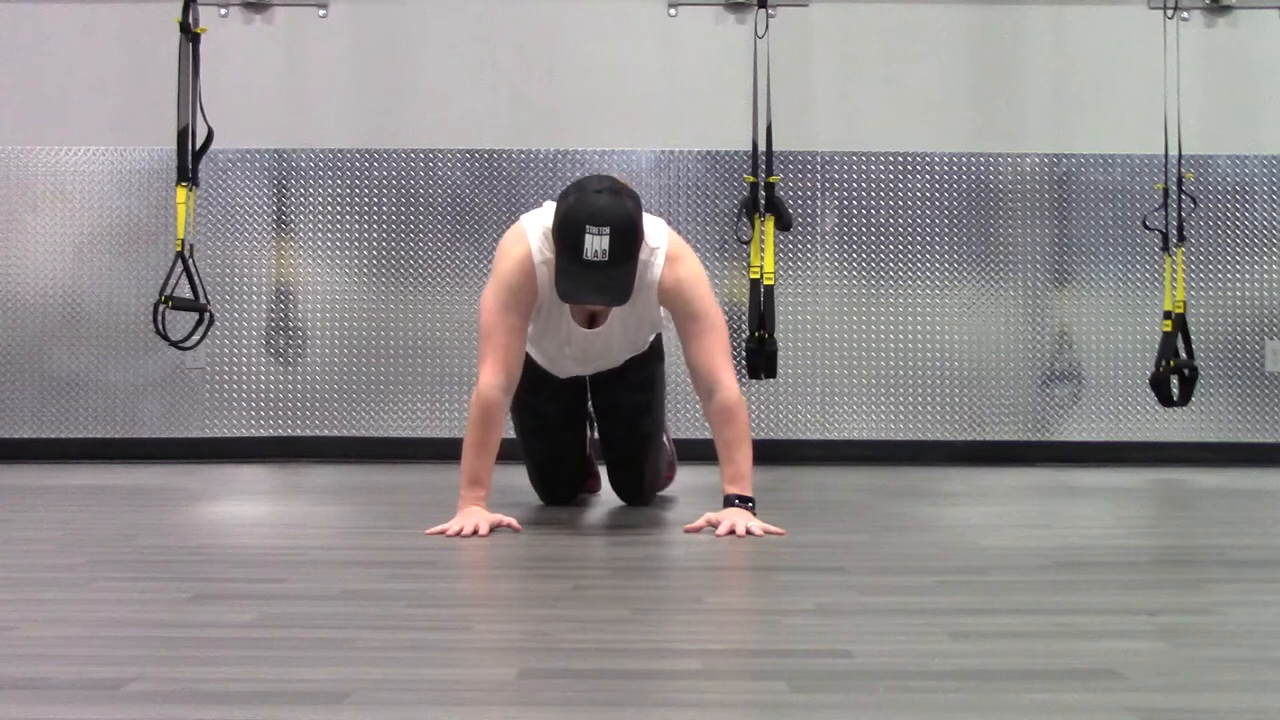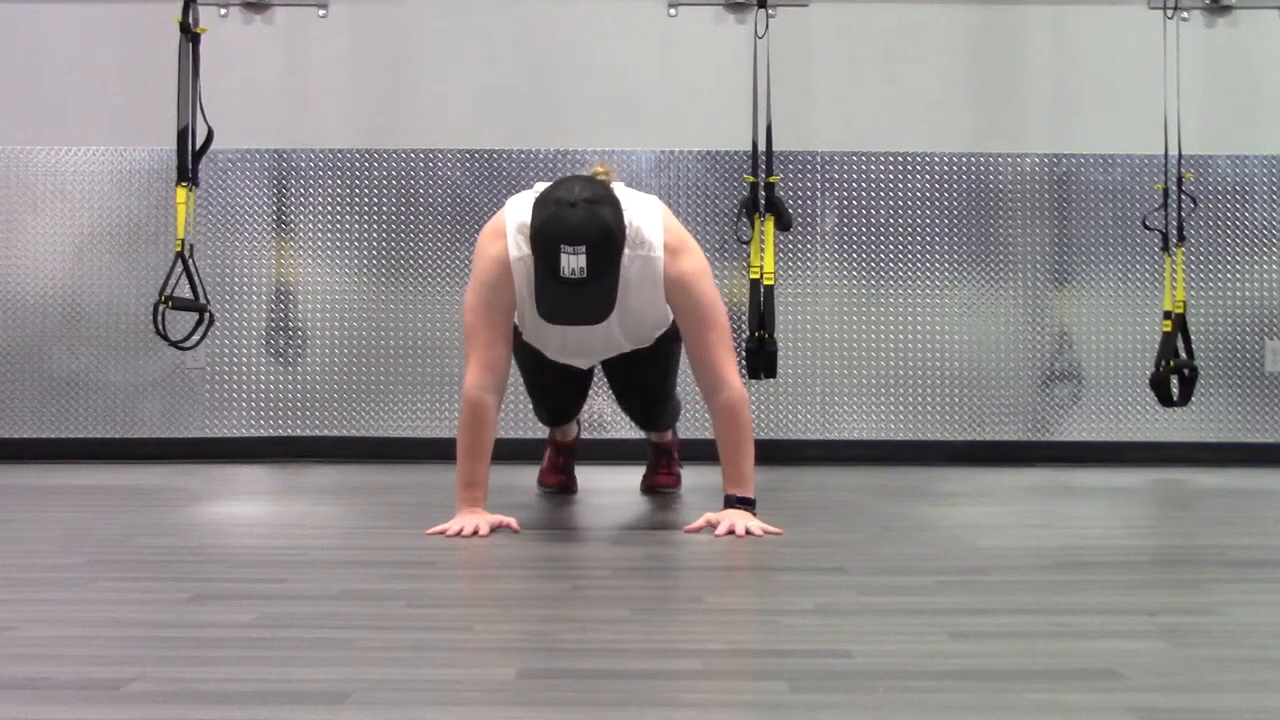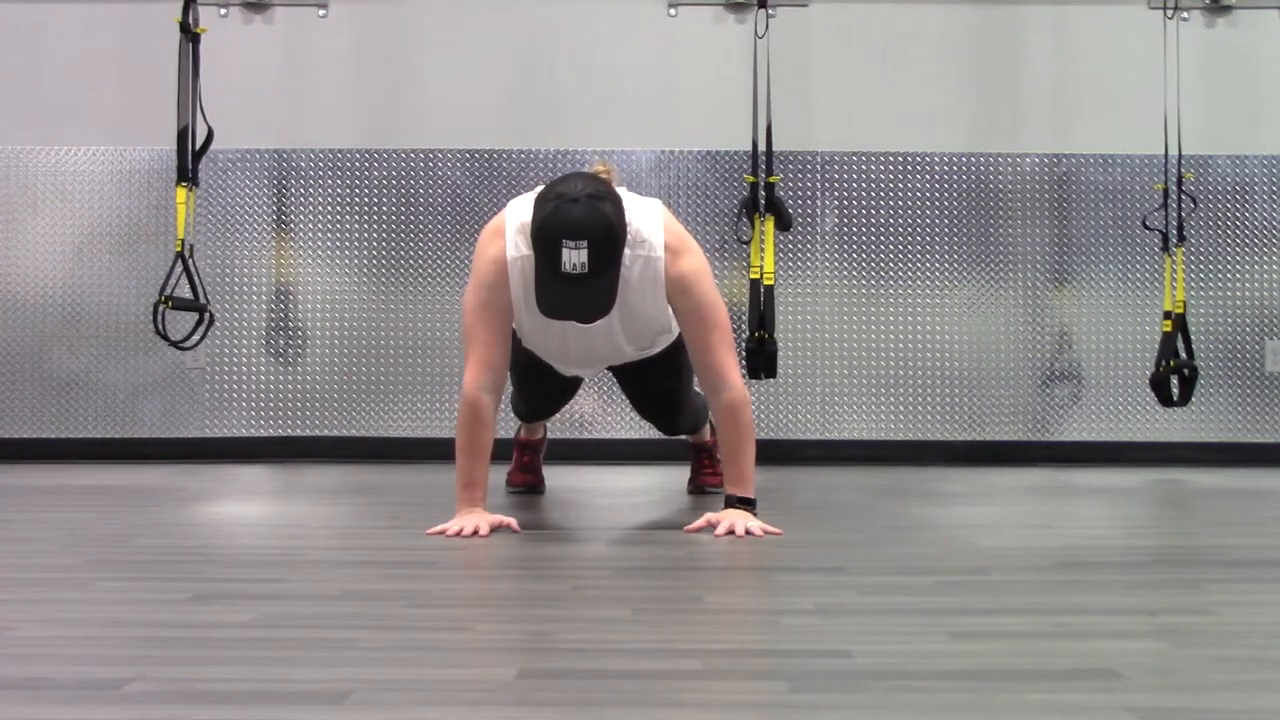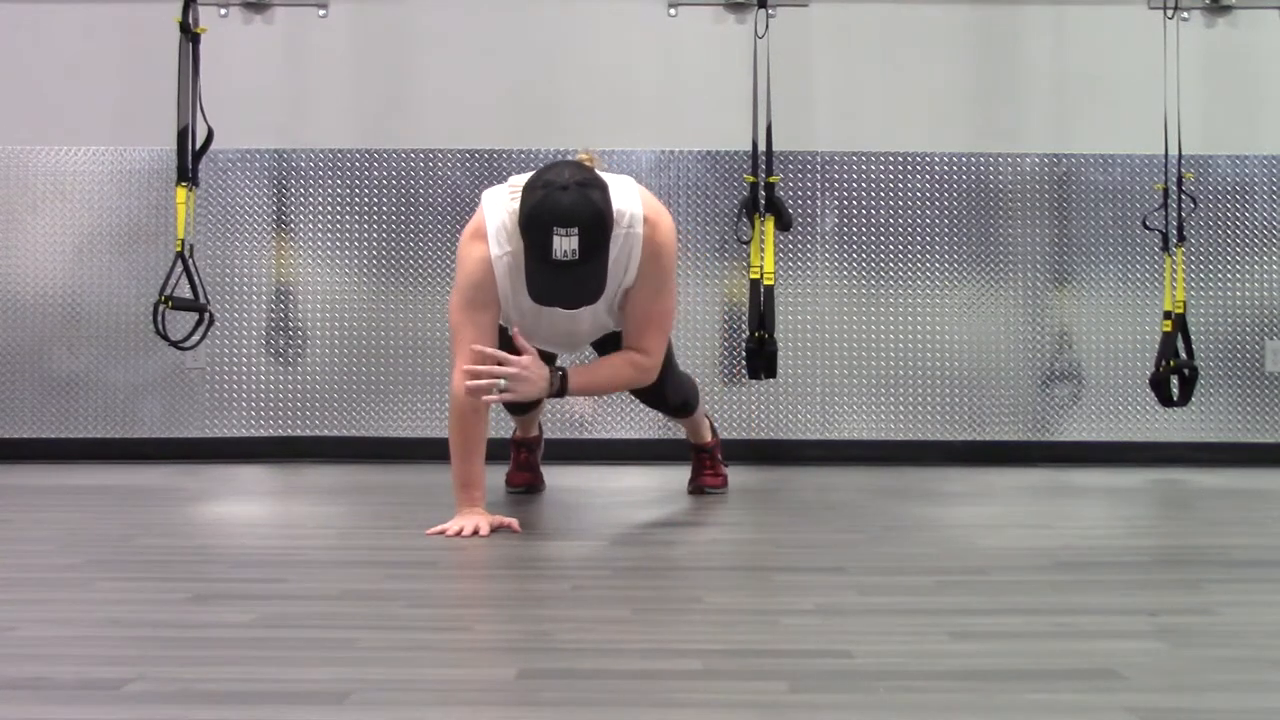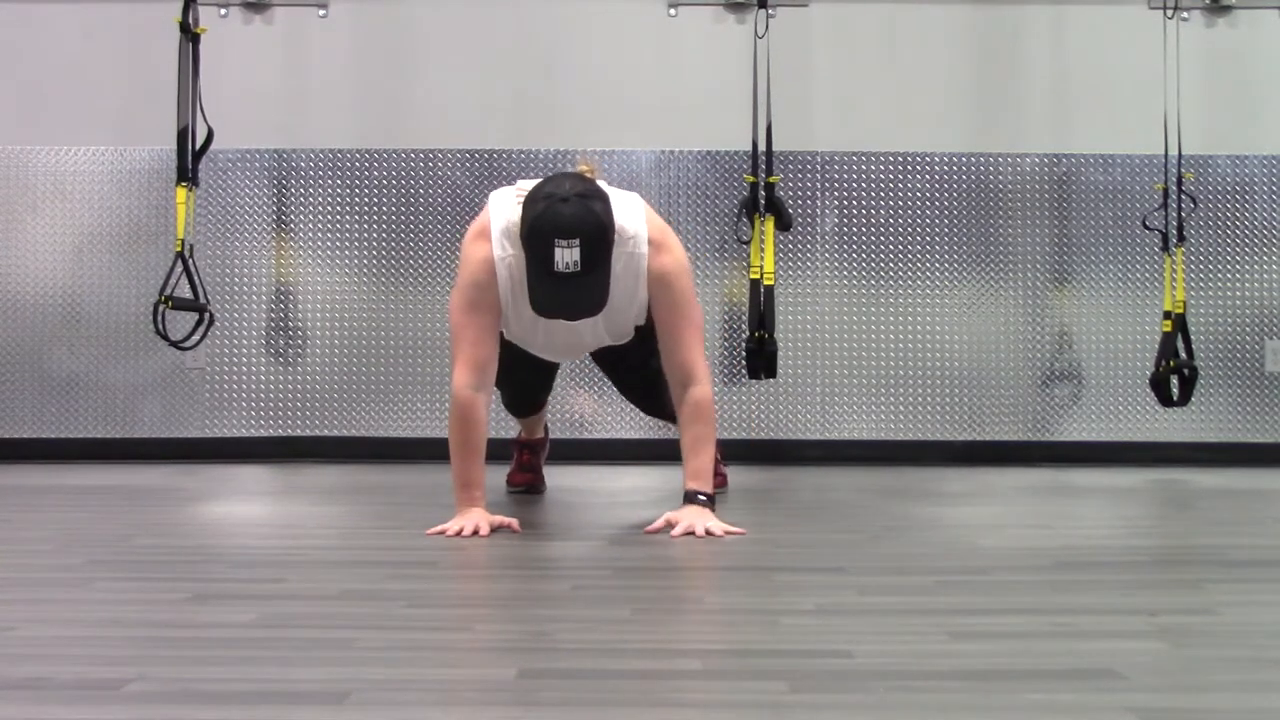
dt=1s
person 1, frame 1
left shoulder: (670, 260)
right shoulder: (523, 251)
left elbow: (720, 386)
right elbow: (493, 384)
left wrist: (739, 501)
right wrist: (471, 503)
left hip: (629, 358)
right hip: (542, 360)
left knee: (638, 489)
right knee: (557, 490)
left ankle: (655, 438)
right ankle: (578, 448)
person 1, frame 2
left shoulder: (668, 247)
right shoulder: (502, 242)
left elbow: (723, 383)
right elbow: (481, 383)
left wrist: (740, 502)
right wrist: (471, 505)
left ankle: (662, 442)
right ankle: (563, 440)
person 1, frame 3
left shoulder: (669, 248)
right shoulder: (502, 244)
left elbow: (726, 384)
right elbow: (480, 385)
left wrist: (740, 503)
right wrist: (471, 506)
left ankle: (704, 440)
right ankle: (529, 440)
person 1, frame 4
left shoulder: (650, 225)
right shoulder: (485, 238)
left elbow: (645, 361)
right elbow: (469, 377)
left wrist: (553, 381)
right wrist: (470, 505)
left knee: (659, 384)
right knee: (513, 383)
left ankle: (704, 439)
right ankle: (526, 439)
person 1, frame 5
left shoulder: (653, 245)
right shoulder: (487, 242)
left elbow: (692, 381)
right elbow: (470, 384)
left wrist: (698, 498)
right wrist: (470, 505)
left knee: (656, 393)
right knee: (520, 394)
left ankle: (707, 449)
right ankle: (531, 440)
